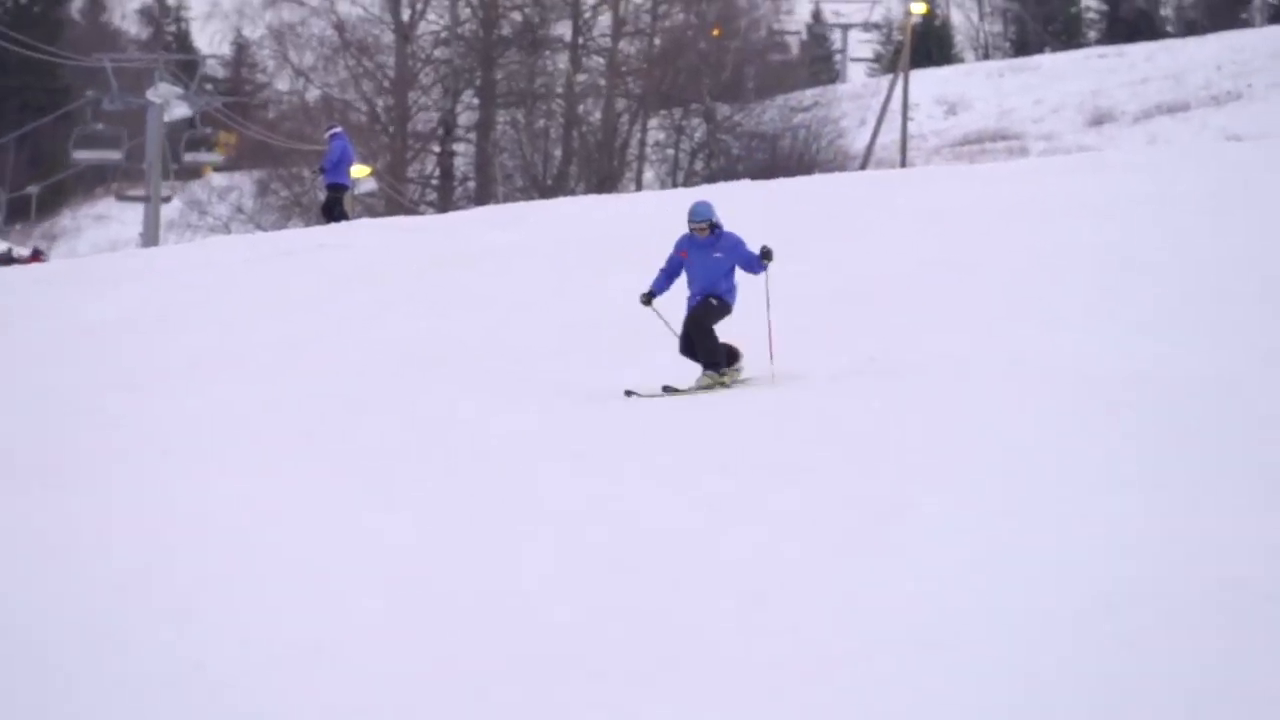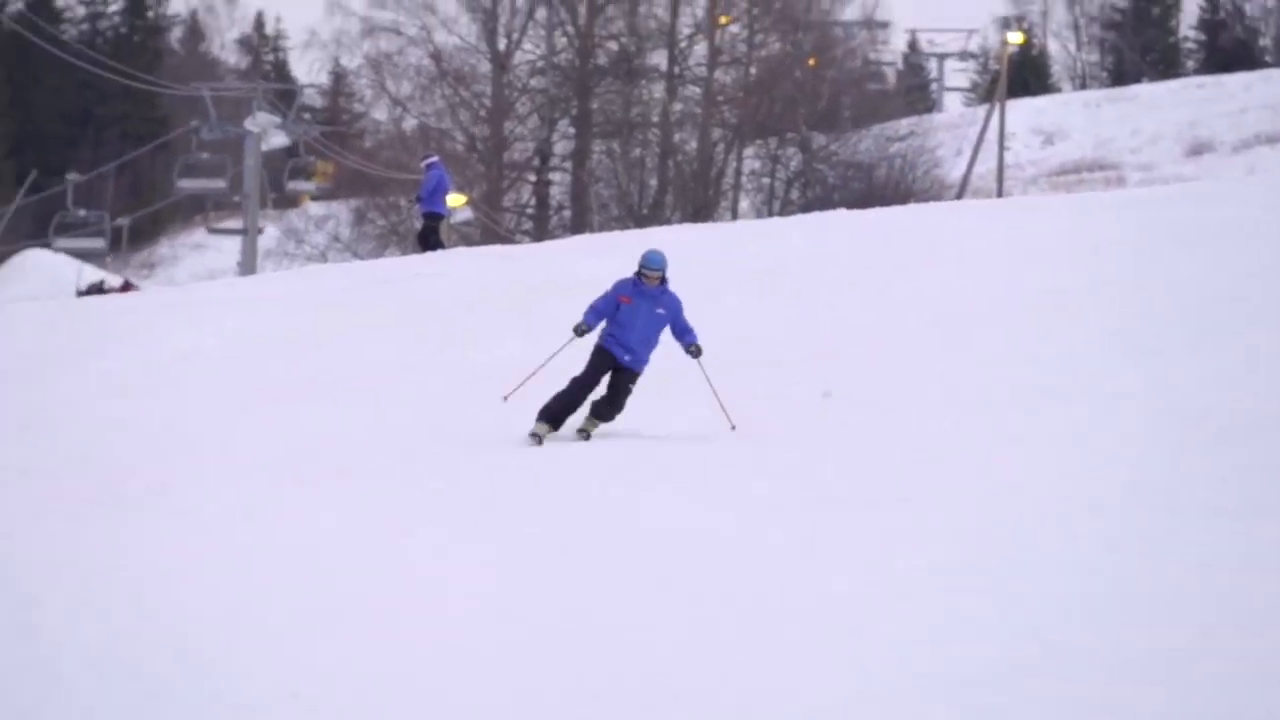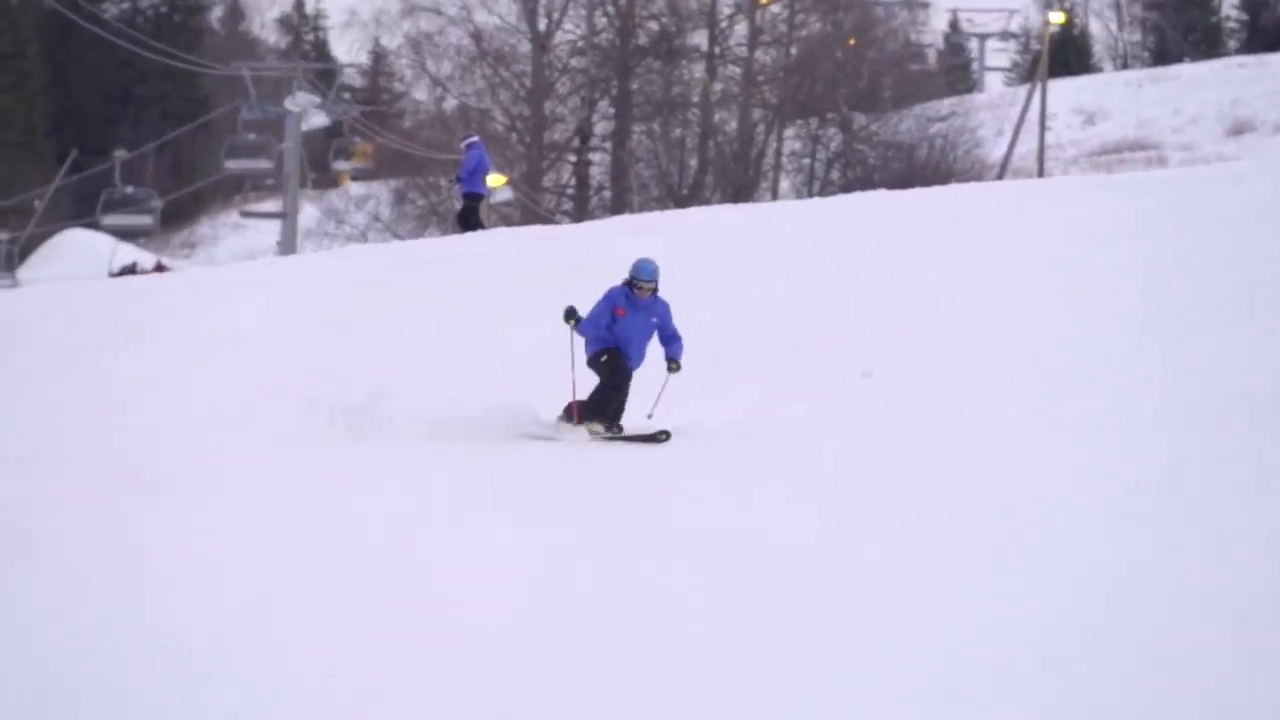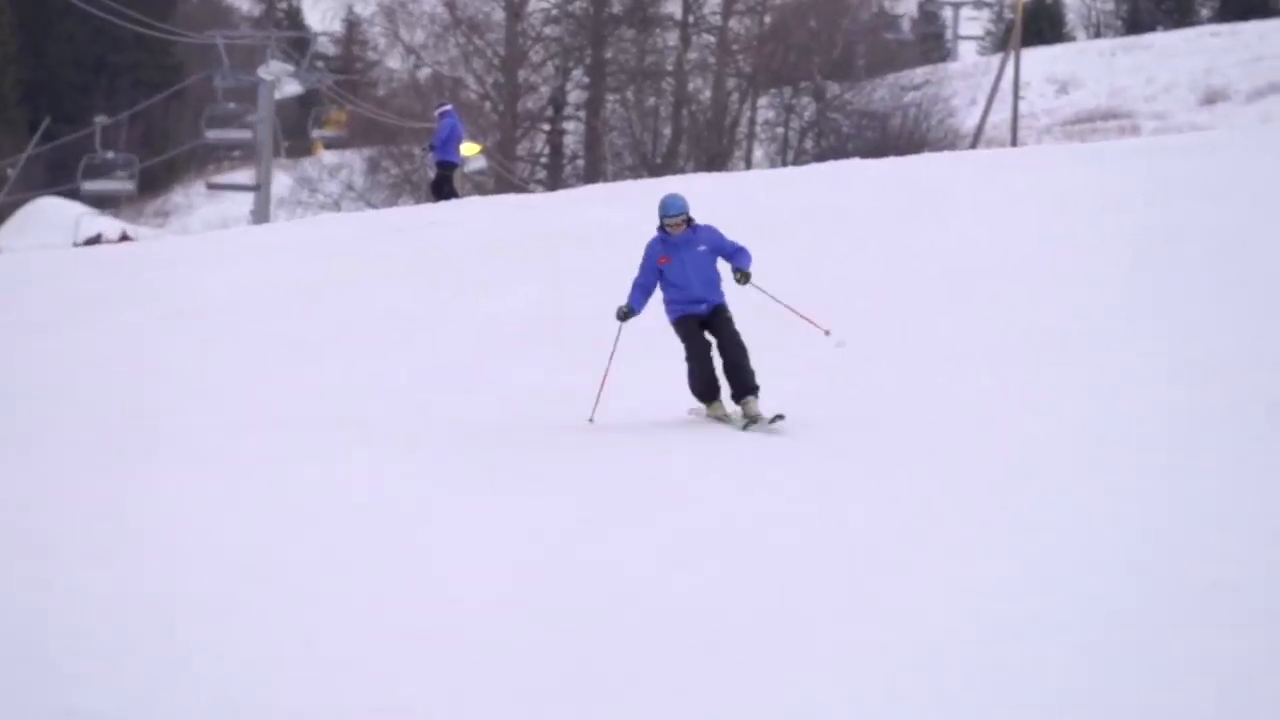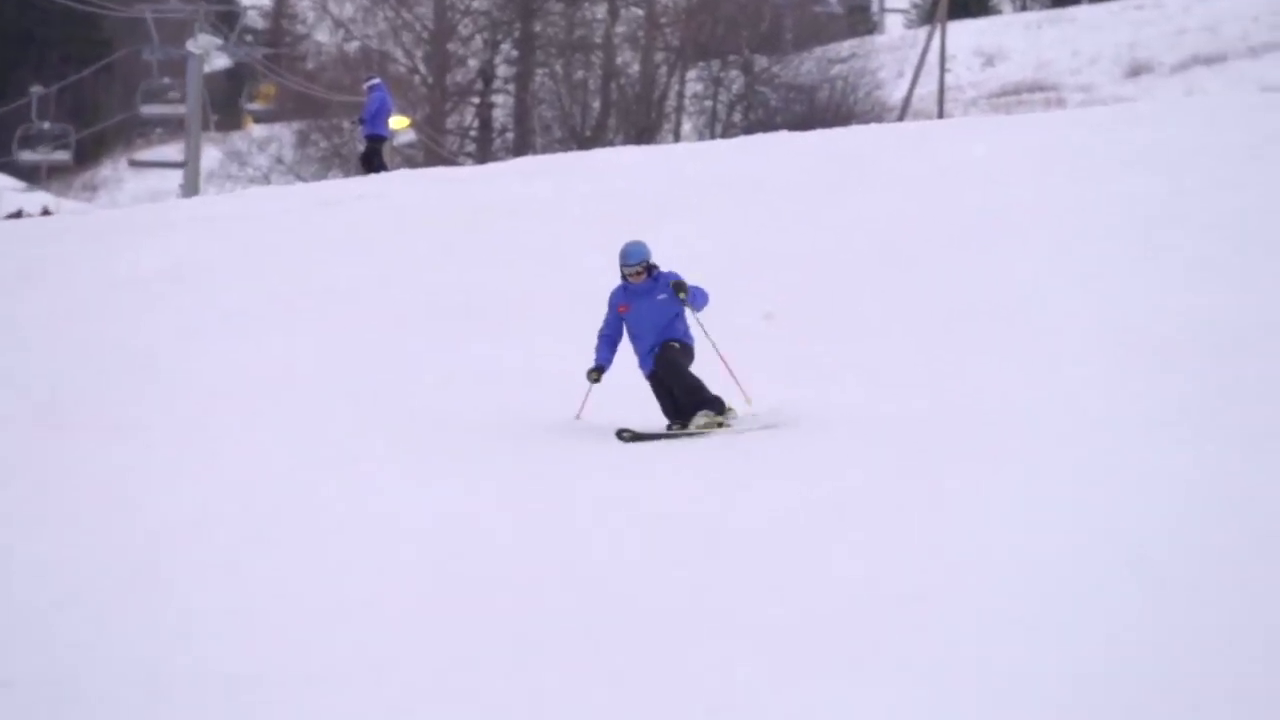
dt=0.4s
person 1, frame 1
left shoulder: (729, 241)
right shoulder: (685, 243)
left elbow: (753, 265)
right elbow: (669, 271)
left wrist: (764, 258)
right wrist: (652, 292)
left hip: (720, 298)
right hip: (697, 301)
left knee: (696, 321)
right knee: (687, 347)
left ankle: (713, 370)
right ankle: (731, 359)
person 1, frame 2
left shoulder: (670, 302)
right shoulder: (624, 287)
left elbow: (682, 330)
right elbow: (598, 310)
left wrist: (691, 344)
right wrist: (585, 325)
left hip: (634, 360)
right hip: (609, 348)
left knee: (612, 403)
right knee: (584, 383)
left ankle: (594, 418)
right ankle: (546, 422)
person 1, frame 3
left shoulder: (660, 308)
right shoulder: (614, 296)
left elbow: (671, 338)
right elbow: (589, 329)
left wrist: (673, 357)
right wrist: (575, 321)
left hip: (625, 365)
right hip: (603, 350)
left knee: (610, 419)
right knee: (620, 371)
left ankle: (574, 412)
right ankle: (591, 417)
person 1, frame 4
left shoulder: (706, 234)
right shoulder: (655, 249)
left elbow: (737, 252)
right elbow: (644, 286)
left wrist: (741, 267)
right wrist: (631, 308)
left hip: (713, 305)
right hip: (683, 312)
left knee: (731, 342)
right knee: (698, 352)
left ankle: (746, 397)
right ankle: (711, 400)
person 1, frame 5
left shoulder: (668, 281)
right shoulder: (618, 297)
left elbow: (701, 299)
right elbow: (609, 335)
left wrist: (686, 294)
right wrist: (600, 365)
left hip: (676, 345)
right hip: (651, 362)
left knee: (666, 362)
right knee: (678, 414)
left ankle: (710, 409)
right ankle: (713, 411)
